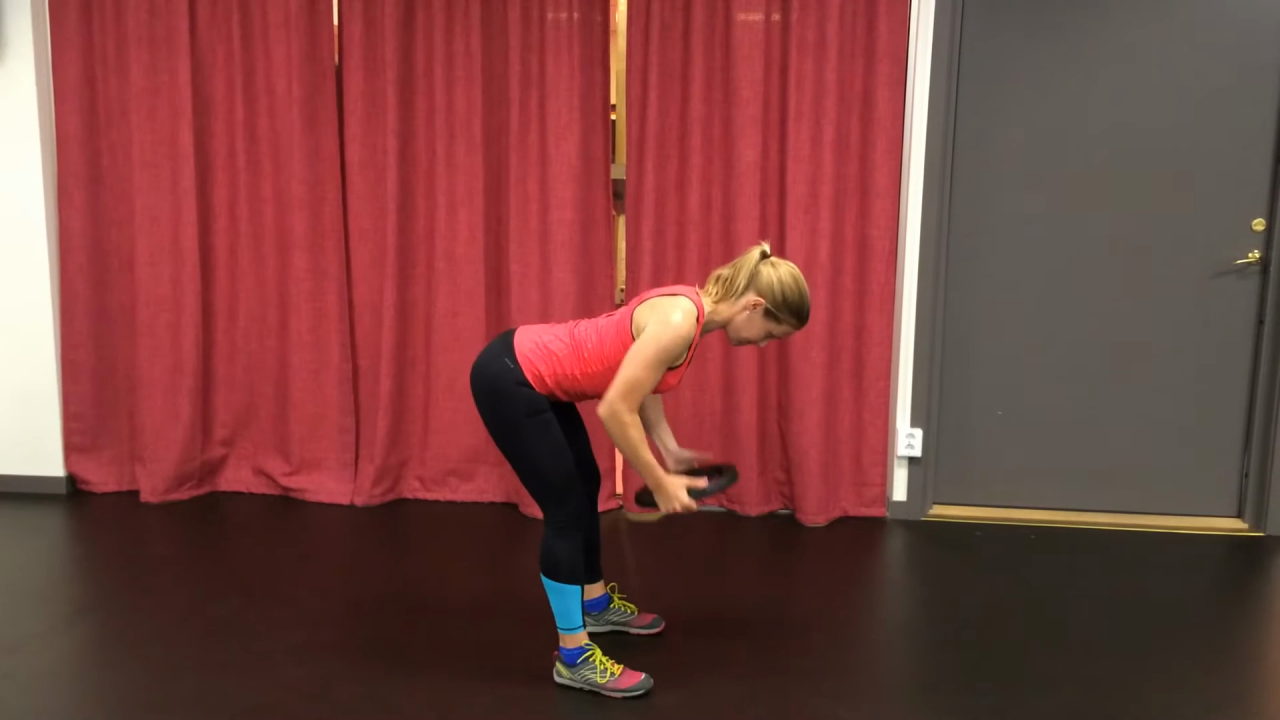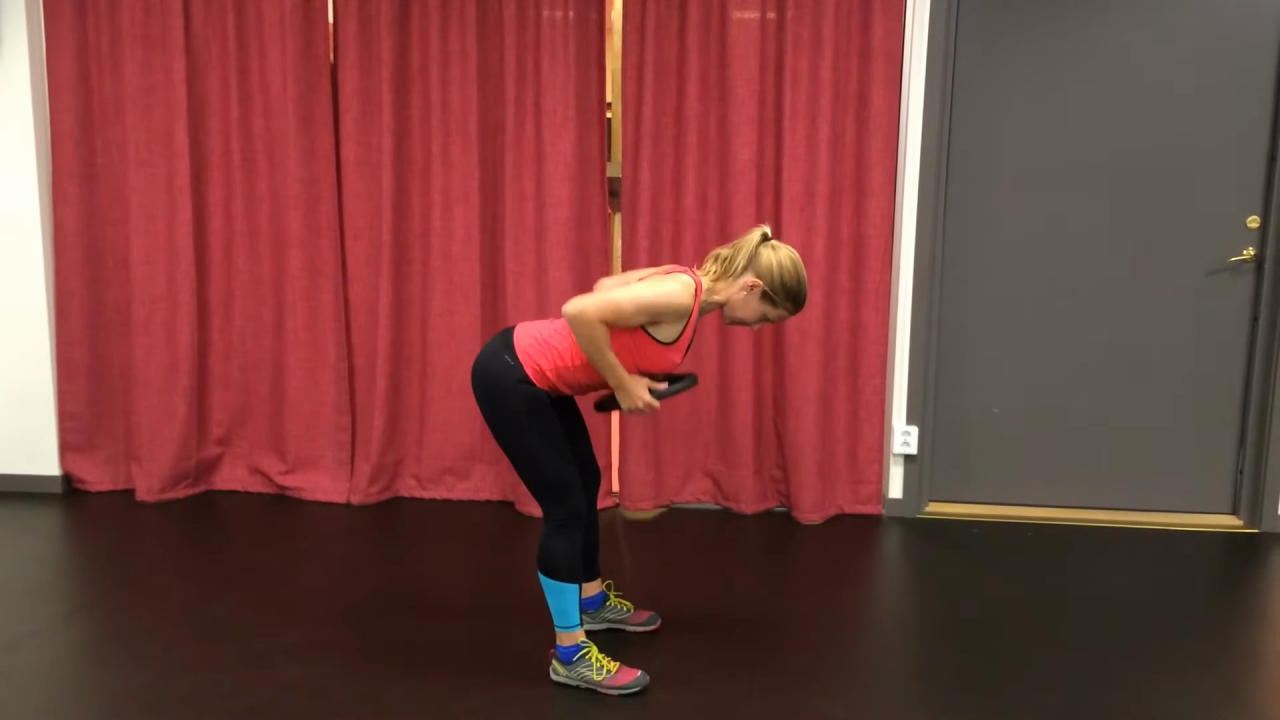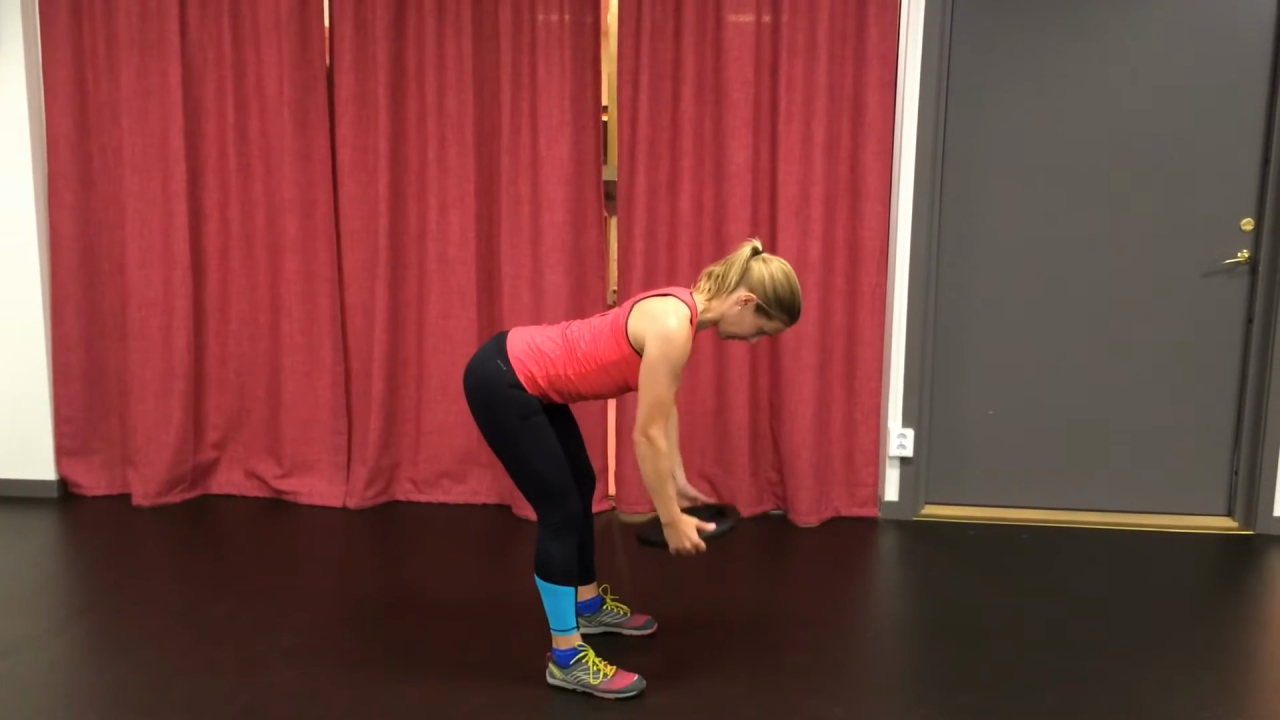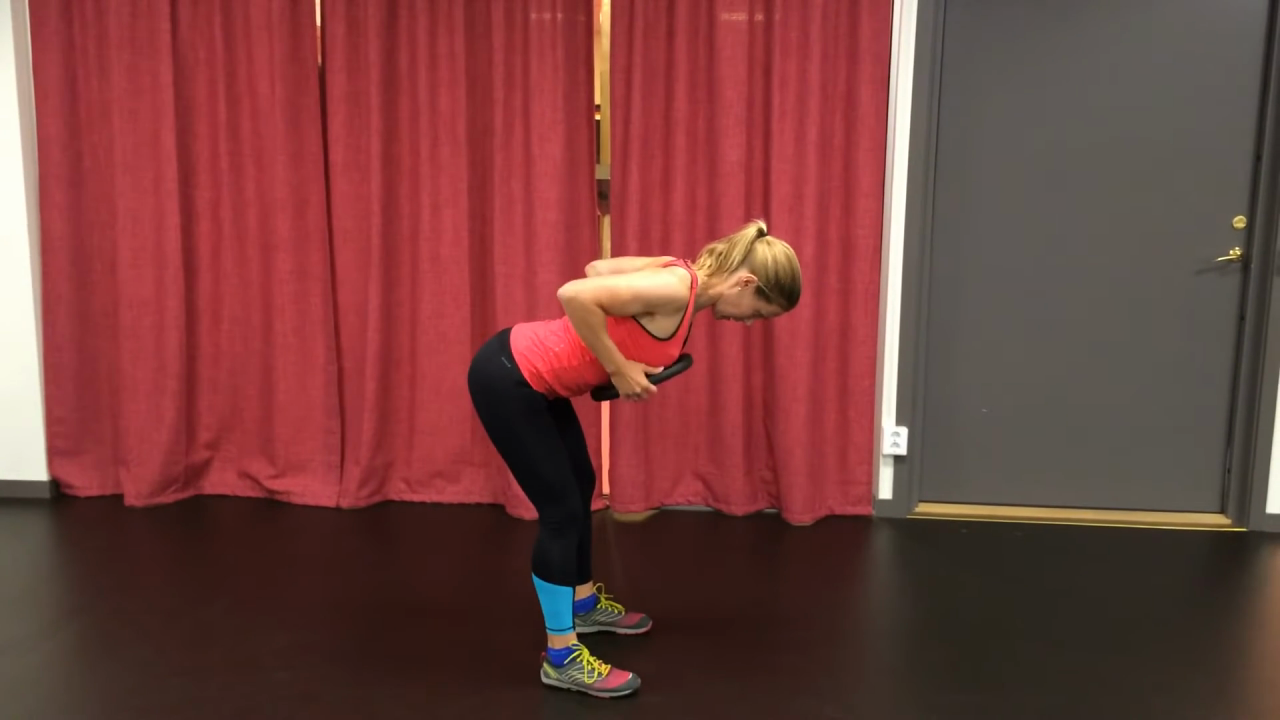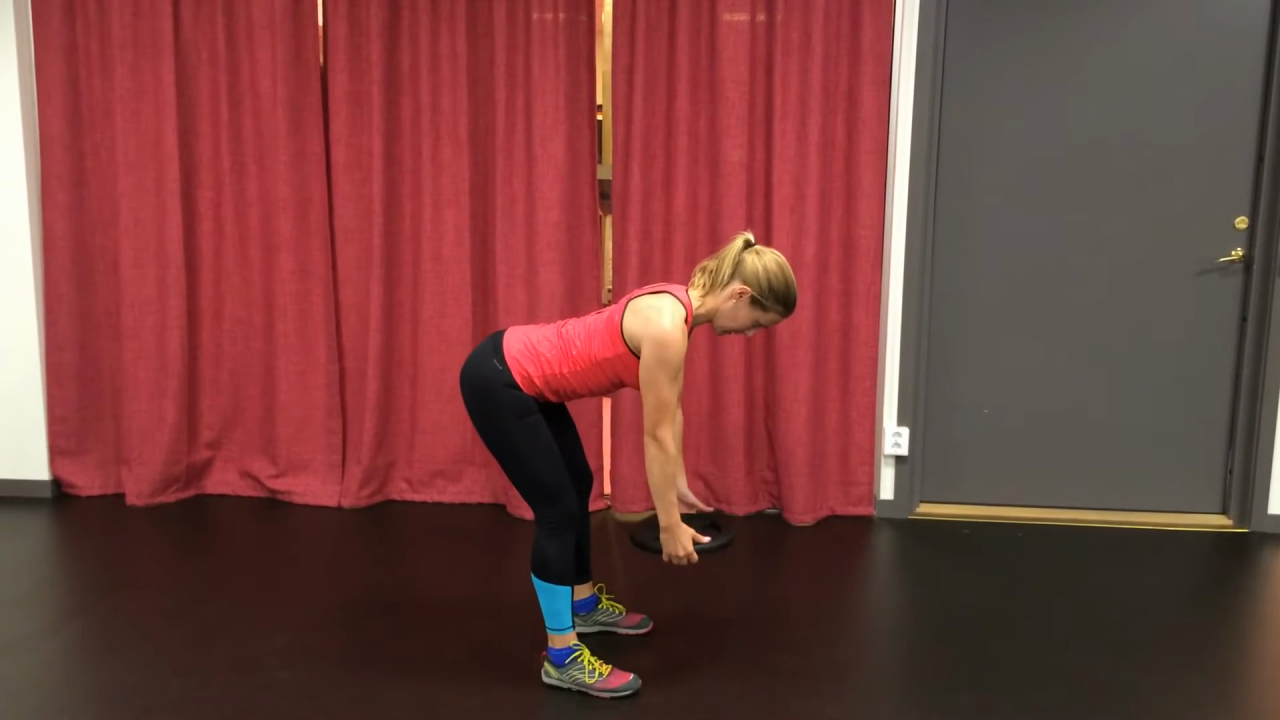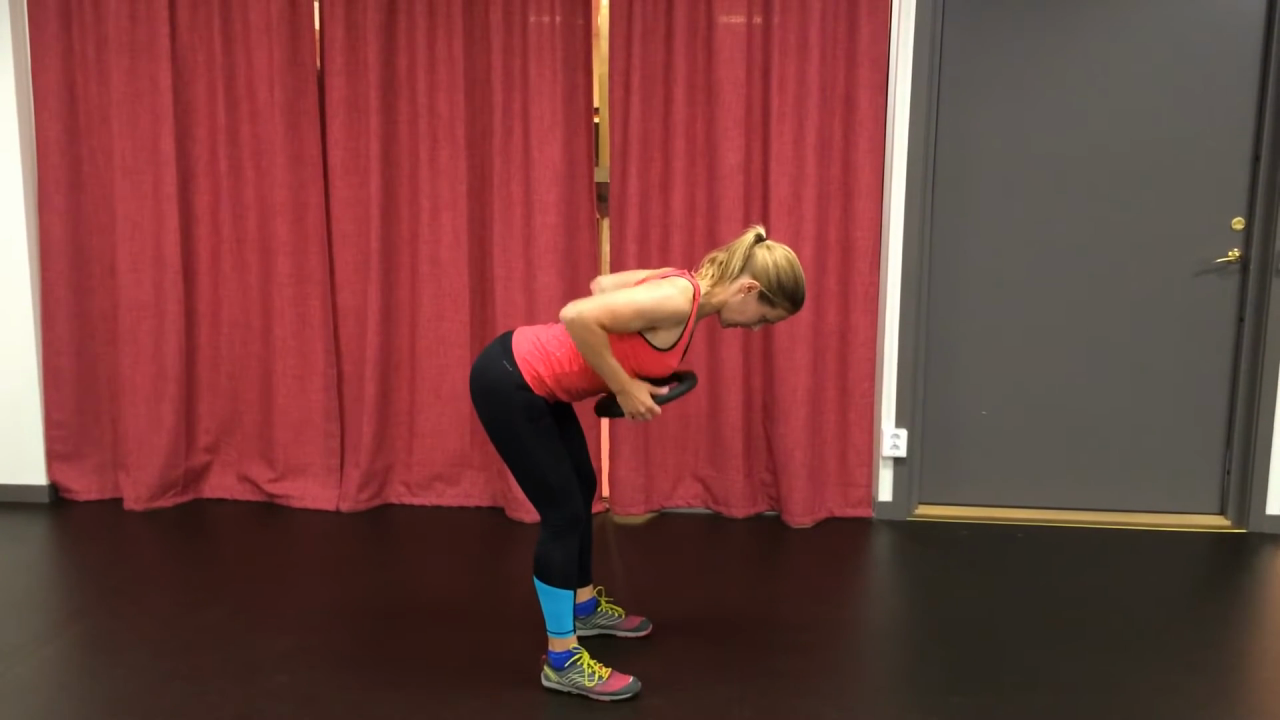
dt=0.7s
person 1, frame 1
left shoulder: (690, 309)
right shoulder: (678, 322)
left elbow: (647, 387)
right elbow: (615, 410)
left wrist: (670, 451)
right wrist: (660, 483)
left hip: (532, 370)
right hip: (509, 379)
left knee: (584, 485)
right knee: (566, 508)
left ankle: (597, 604)
right ankle: (573, 657)
person 1, frame 2
left shoulder: (687, 285)
right shoulder: (679, 296)
left elbow: (605, 285)
right elbow: (578, 310)
left wrist: (633, 375)
right wrist: (622, 384)
left hip: (534, 370)
right hip: (511, 376)
left knee: (585, 484)
right knee: (566, 507)
left ankle: (593, 601)
right ankle: (570, 655)
person 1, frame 3
left shoulder: (685, 310)
right shoulder: (673, 327)
left elbow: (663, 415)
right elbow: (650, 435)
left wrist: (677, 483)
right wrist: (671, 519)
left hip: (526, 372)
right hip: (501, 380)
left knee: (579, 487)
right knee: (560, 511)
left ankle: (589, 606)
right ankle: (567, 659)
person 1, frame 4
left shoulder: (679, 276)
right shoulder: (675, 289)
left elbow: (596, 269)
right elbow: (574, 294)
right wrist: (620, 370)
left hip: (529, 371)
right hip: (507, 377)
left knee: (580, 486)
right knee: (562, 510)
left ankle: (584, 604)
right ankle: (562, 657)
person 1, frame 5
left shoulder: (679, 307)
right shoulder: (668, 326)
left elbow: (668, 414)
right elbow: (657, 434)
left wrist: (679, 487)
right wrist: (671, 525)
left hip: (523, 372)
right hip: (498, 379)
left knee: (577, 486)
right knee: (558, 510)
left ankle: (585, 604)
right ankle: (562, 658)
person 1, frame 6
left shoulder: (684, 286)
right shoulder: (676, 301)
left elbow: (600, 286)
right elbow: (577, 315)
left wrist: (633, 374)
right wrist: (624, 387)
left hip: (531, 373)
right hip: (508, 381)
left knee: (581, 489)
right knee: (564, 512)
left ankle: (585, 607)
right ankle: (562, 661)
